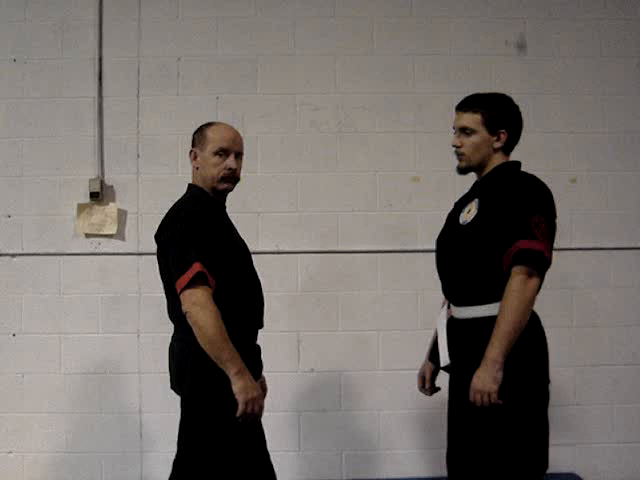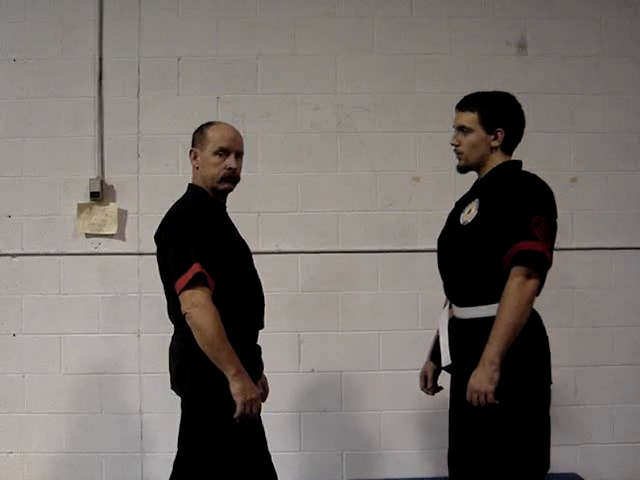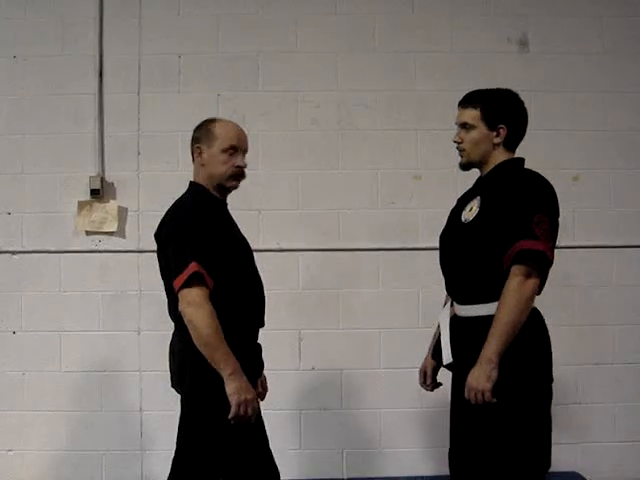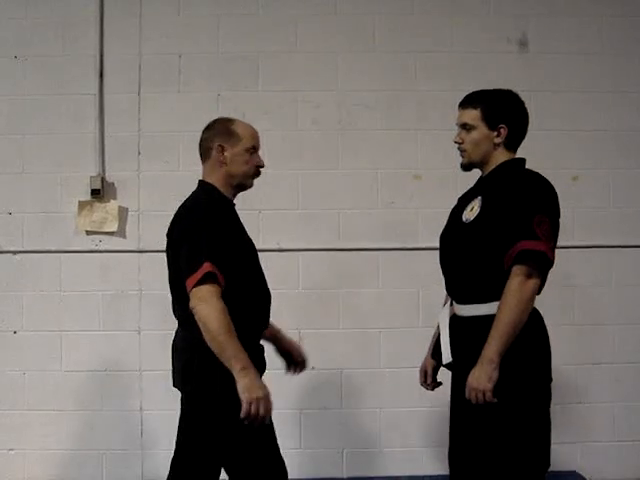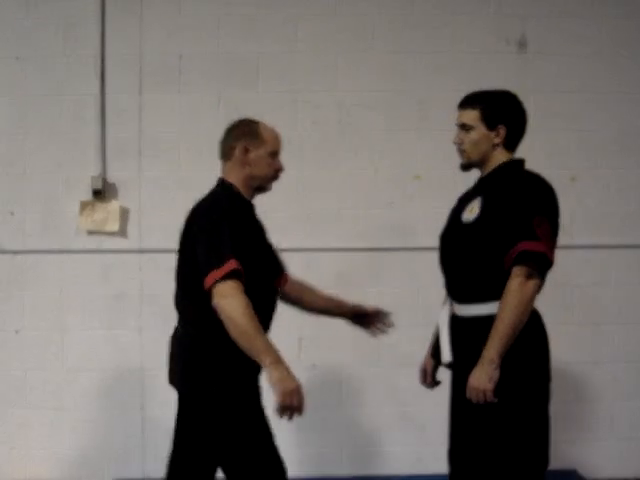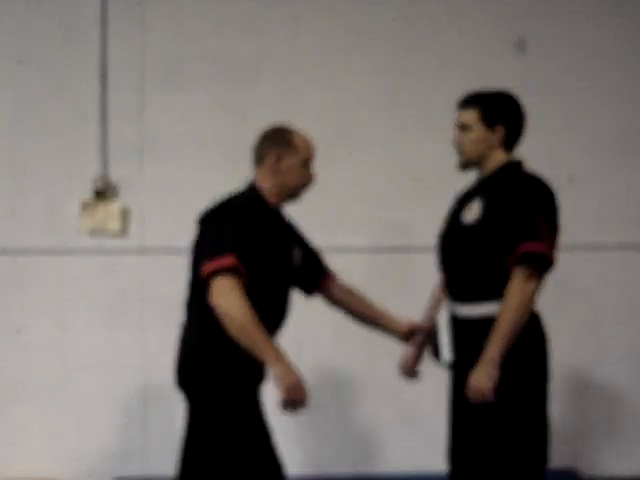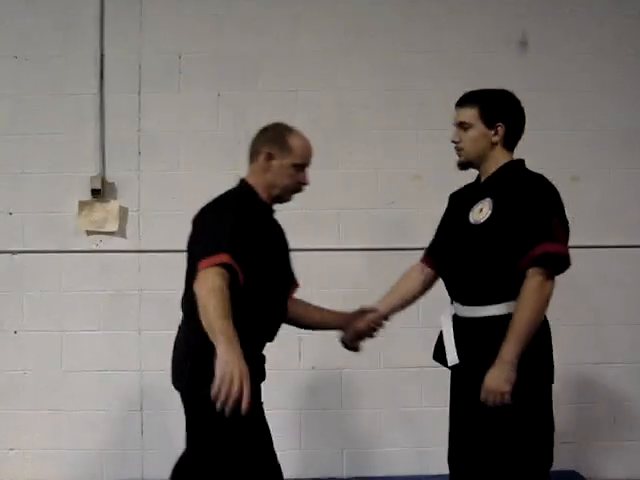
dt=0.3s
person 1, frame 1
left shoulder: (523, 191)
right shoulder: (472, 198)
left elbow: (525, 279)
left wrist: (493, 362)
right wrist: (436, 354)
left hip: (503, 352)
right hip: (469, 349)
person 1, frame 2
left shoulder: (524, 191)
right shoulder: (474, 197)
left elbow: (524, 280)
left wrist: (491, 363)
right wrist: (437, 354)
left hip: (505, 354)
right hip: (471, 350)
person 1, frame 3
left shoulder: (526, 189)
right shoulder: (475, 194)
left elbow: (524, 279)
left wrist: (489, 360)
right wrist: (437, 349)
left hip: (507, 351)
right hip: (472, 346)
person 1, frame 4
left shoulder: (527, 189)
right shoulder: (476, 194)
left elbow: (525, 278)
left wrist: (489, 361)
right wrist: (437, 348)
left hip: (506, 352)
right hip: (472, 346)
person 1, frame 5
left shoulder: (526, 190)
right shoulder: (473, 195)
left elbow: (524, 279)
left wrist: (491, 361)
right wrist: (437, 347)
left hip: (505, 351)
right hip: (470, 346)
person 1, frame 6
left shoulder: (525, 191)
right shoulder: (470, 197)
left elbow: (525, 279)
left wrist: (491, 361)
right wrist: (420, 340)
left hip: (506, 350)
right hip: (470, 346)
person 1, frame 7
left shoulder: (528, 191)
right shoulder: (463, 199)
left elbow: (539, 278)
right elbow: (428, 267)
left wrist: (507, 362)
right wrist: (374, 315)
left hip: (510, 348)
right hip: (469, 348)
person 2, frame 1
left shoulder: (212, 215)
right shoulder: (188, 218)
right elbow: (196, 304)
left wrist: (247, 368)
right wrist: (239, 374)
left hip: (214, 368)
right hip: (212, 369)
person 2, frame 2
left shoulder: (213, 216)
right shoulder: (188, 219)
right elbow: (196, 306)
left wrist: (248, 368)
right wrist: (237, 375)
left hip: (215, 368)
right hip: (213, 370)
person 2, frame 3
left shoulder: (213, 213)
right shoulder: (188, 217)
right elbow: (193, 304)
left wrist: (246, 365)
right wrist: (233, 375)
left hip: (212, 368)
right hip: (213, 370)
person 2, frame 4
left shoulder: (218, 213)
right shoulder: (201, 216)
right elbow: (205, 302)
left wrist: (278, 340)
right wrist: (245, 372)
left hip: (211, 365)
right hip: (215, 369)
person 2, frame 5
left shoulder: (243, 217)
right shoulder: (216, 215)
left elbow: (282, 284)
right elbow: (227, 299)
left wrist: (351, 311)
right wrist: (277, 369)
left hip: (206, 363)
right hip: (213, 365)
person 2, frame 6
left shoulder: (281, 230)
right shoulder: (230, 217)
left elbow: (331, 287)
right elbow: (224, 296)
left wrist: (394, 326)
right wrist: (278, 364)
left hip: (224, 364)
right hip: (216, 364)
person 2, frame 7
left shoulder: (268, 226)
right shoulder: (227, 213)
left elbow: (281, 305)
right elbow: (207, 283)
left wrist: (344, 320)
right wrist: (228, 349)
left hip: (212, 363)
right hip: (213, 364)
